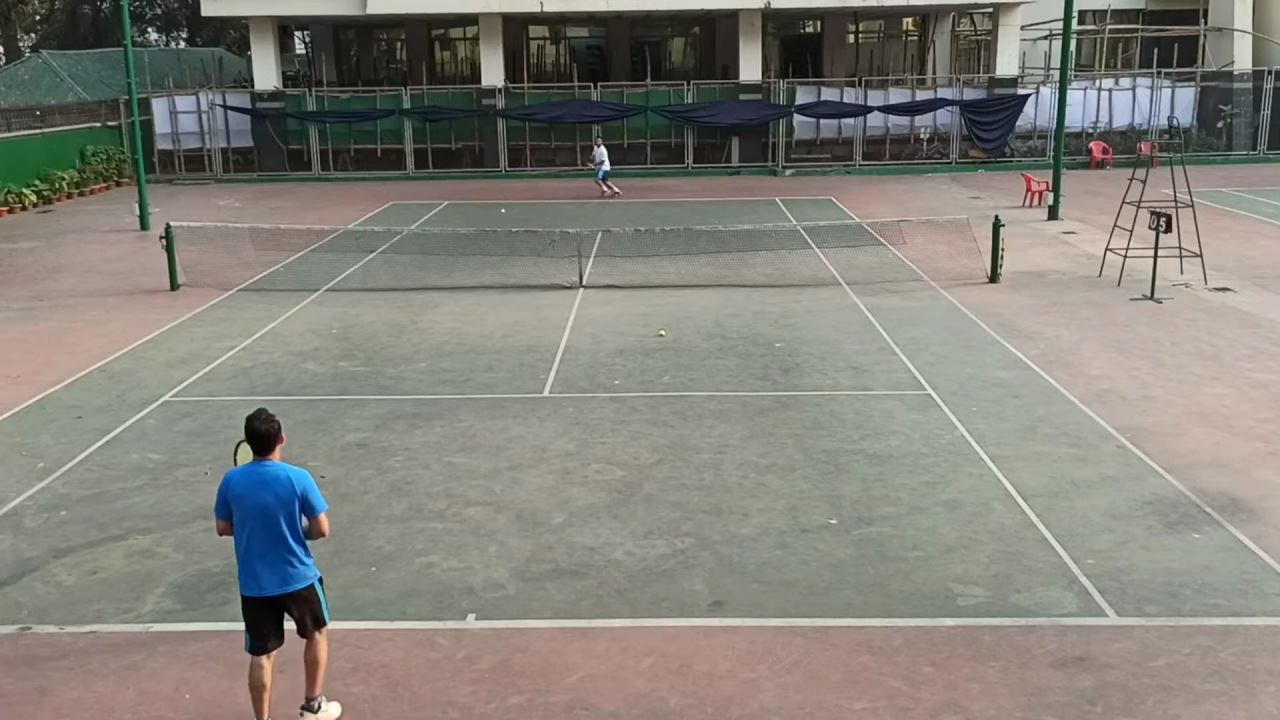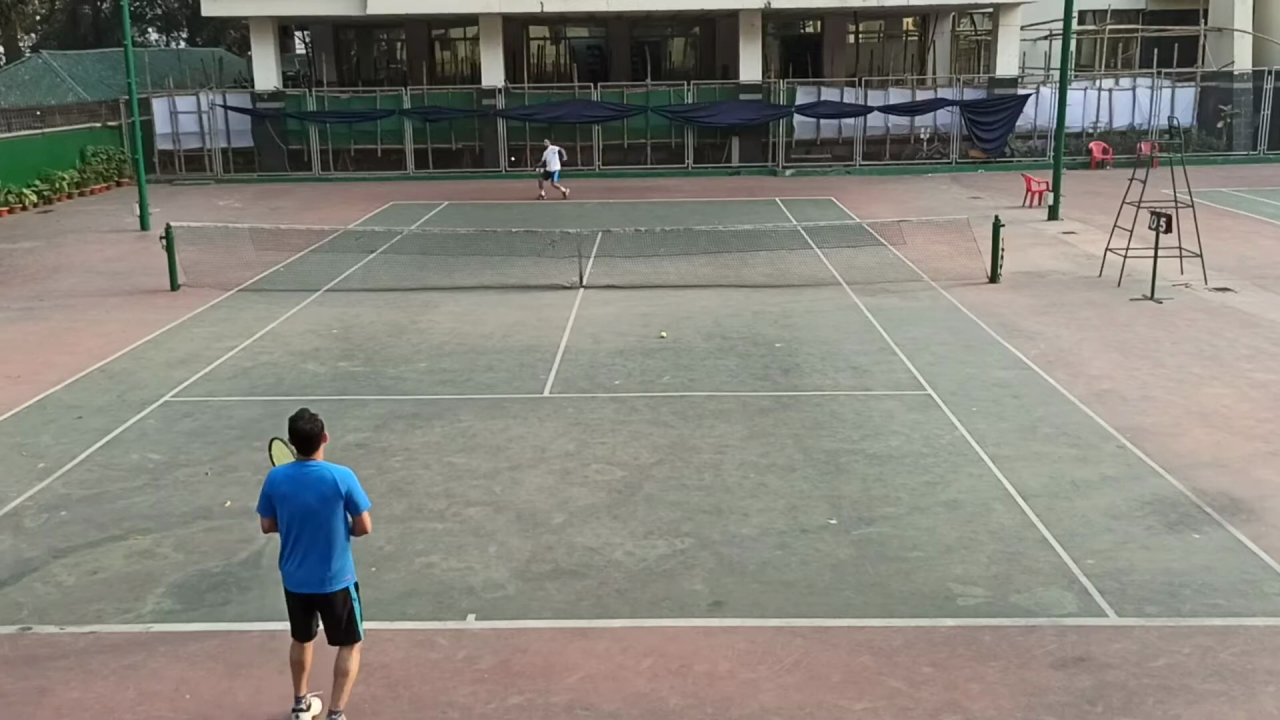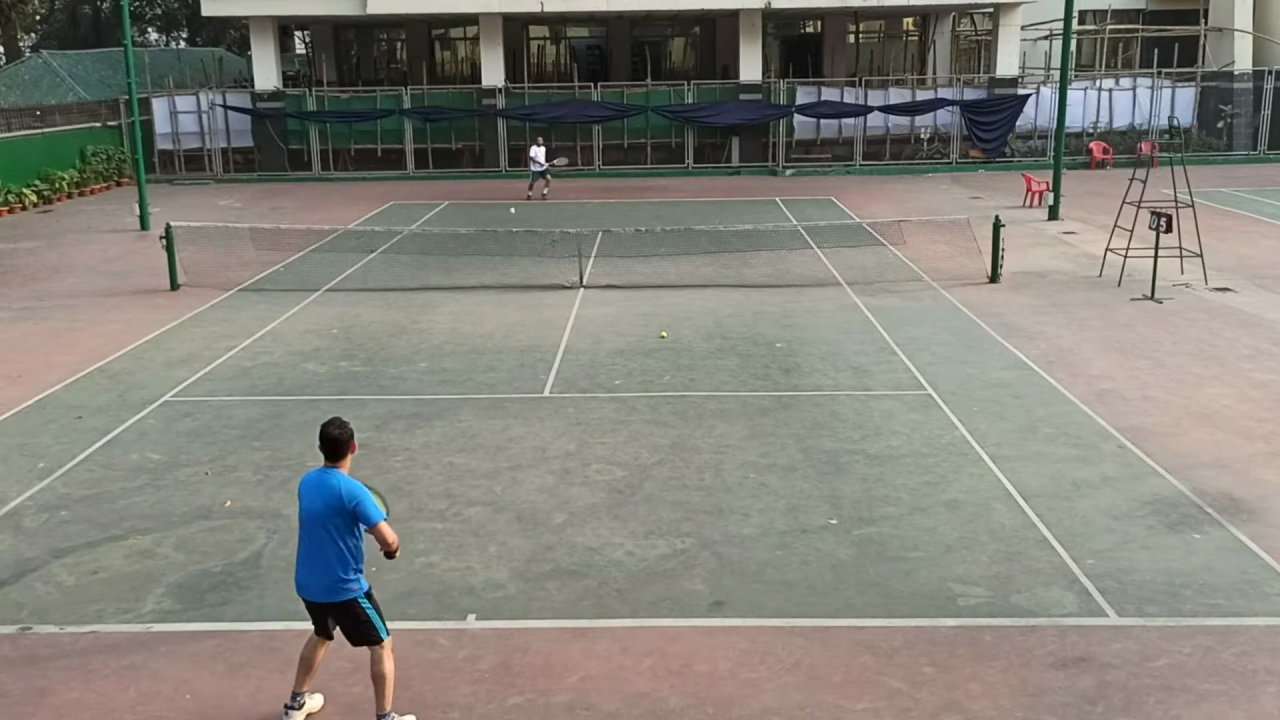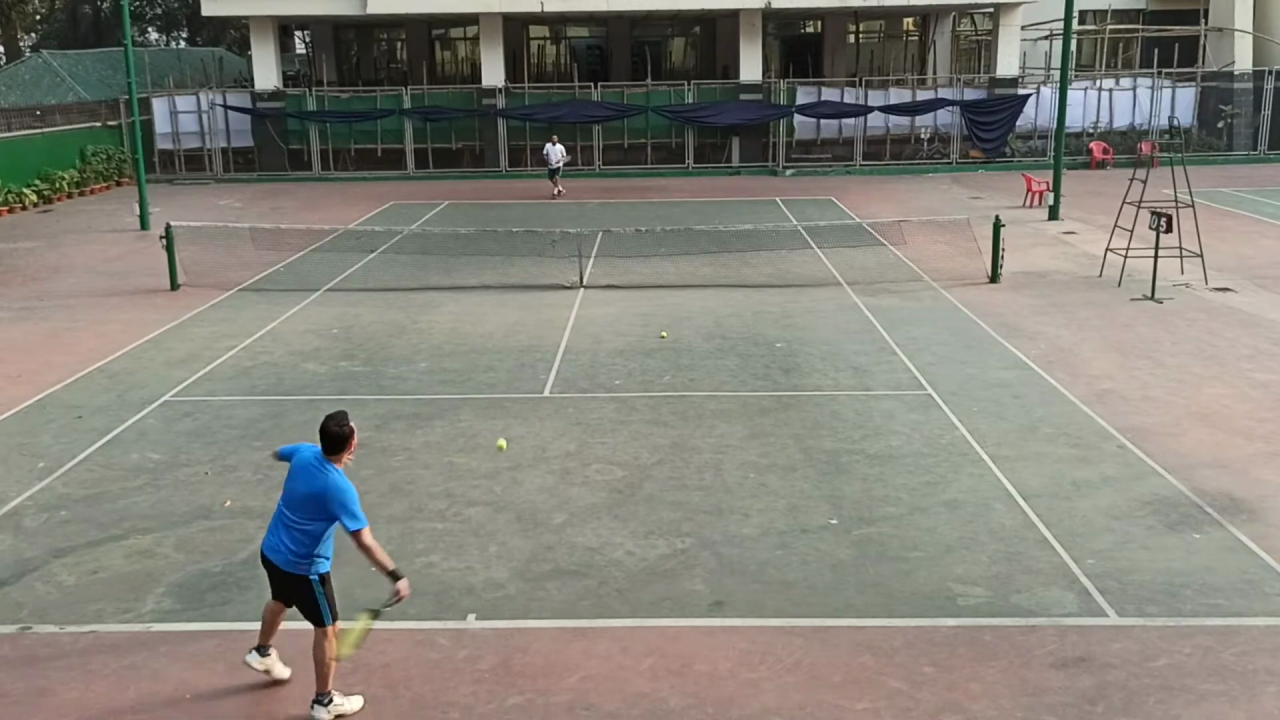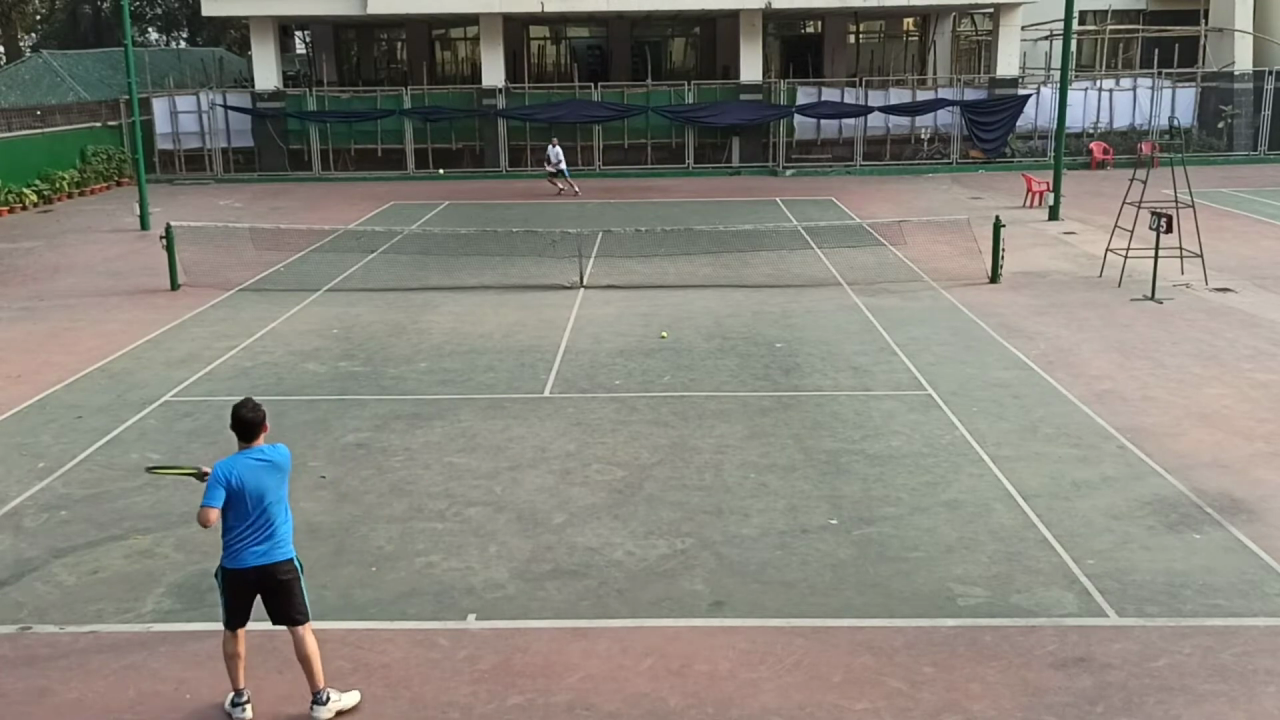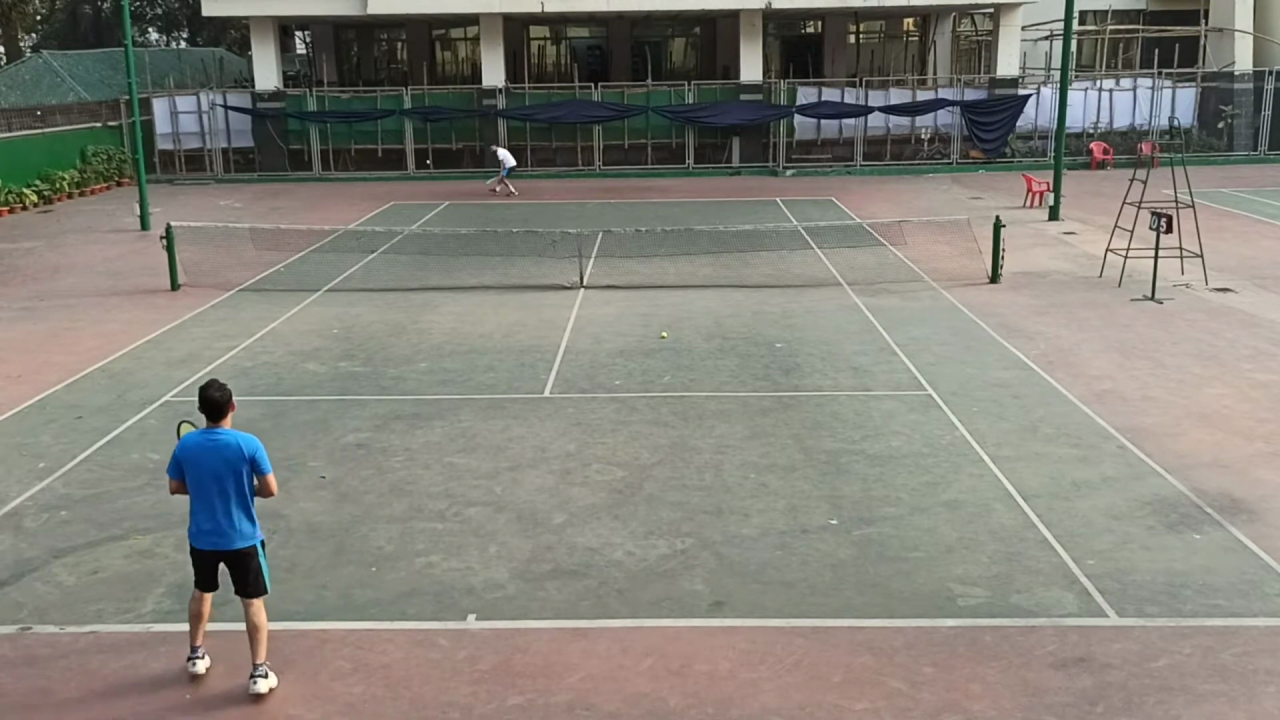
dt=0.7s
person 1, frame 1
left shoulder: (232, 480)
right shoulder: (298, 478)
left elbow: (222, 528)
right elbow: (321, 529)
left hip: (253, 585)
right hip: (298, 578)
left knee: (261, 655)
right knee: (317, 634)
person 1, frame 2
left shoulder: (276, 478)
right shoulder: (342, 477)
left elbow: (267, 525)
right elbow: (363, 526)
left hip: (295, 580)
right hip: (336, 580)
left knee: (301, 640)
right knee: (349, 647)
person 1, frame 3
left shoulder: (308, 481)
right shoulder: (354, 490)
right elbow: (387, 539)
right wrist: (393, 547)
left hip: (308, 585)
right hip: (344, 588)
left knee: (322, 635)
right knee: (381, 646)
person 1, frame 4
left shoulder: (305, 453)
right shoulder: (341, 490)
left elbow: (279, 454)
right elbow: (365, 541)
right wrist: (396, 576)
left hip: (272, 553)
right hip: (303, 566)
left knee: (280, 602)
right knee: (327, 629)
left ankle: (262, 653)
person 1, frame 5
left shoulder: (224, 470)
right shoulder: (280, 455)
left elbow: (208, 520)
left hip: (237, 565)
right hip: (280, 560)
left knee: (233, 630)
right knee: (301, 629)
person 1, frame 6
left shoulder: (186, 444)
right shoulder: (248, 444)
left elbow: (175, 487)
right elbow: (270, 490)
left hip: (202, 538)
right hip: (243, 538)
left knee: (202, 592)
right knee: (253, 601)
left ankle: (196, 654)
right ankle: (259, 672)
